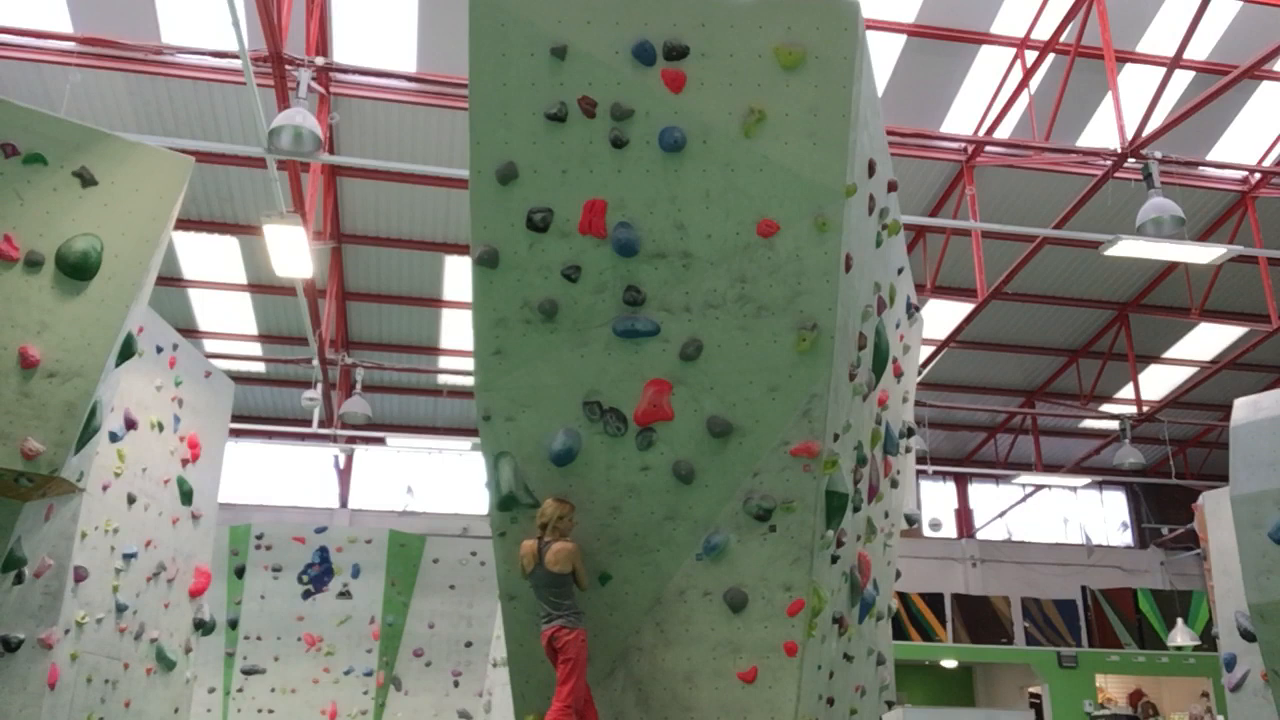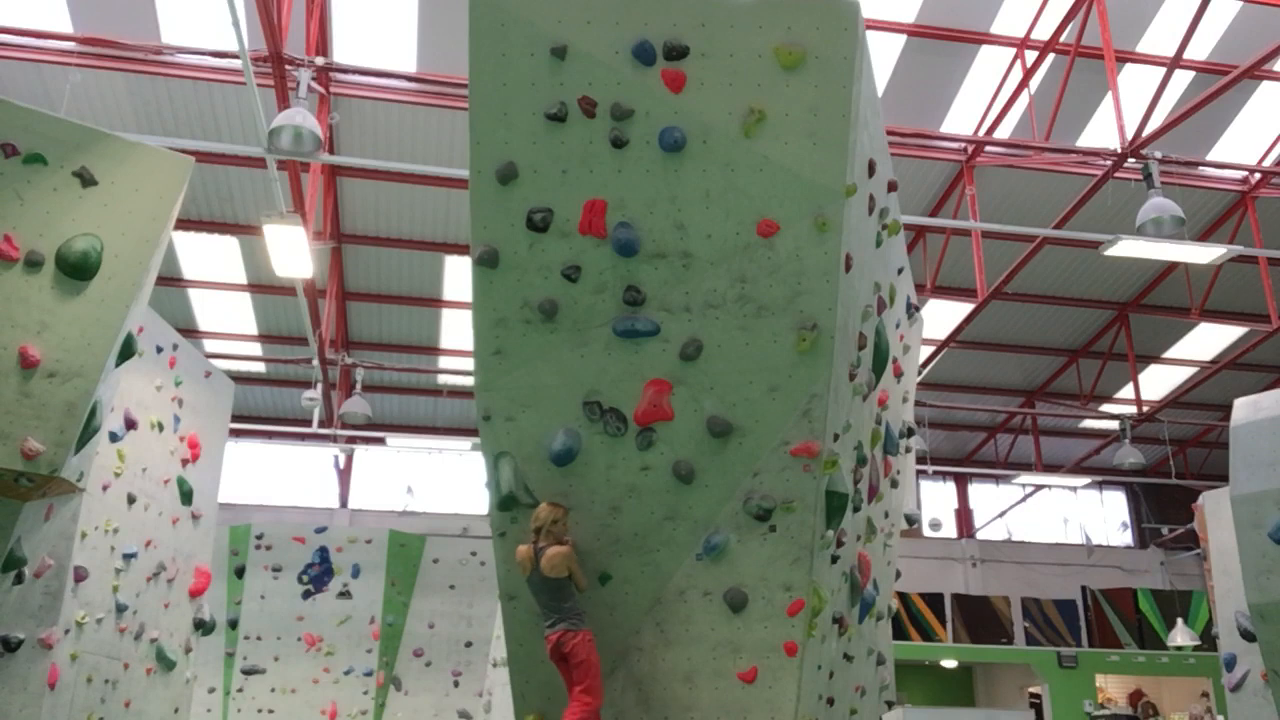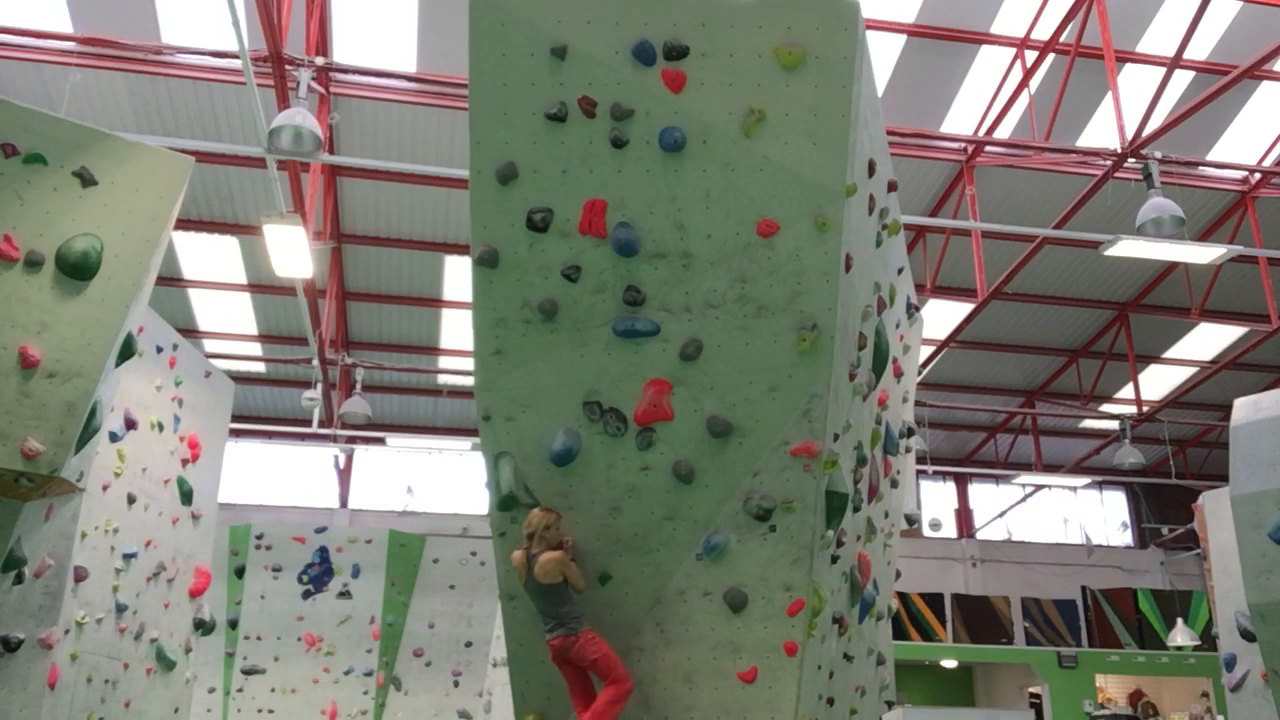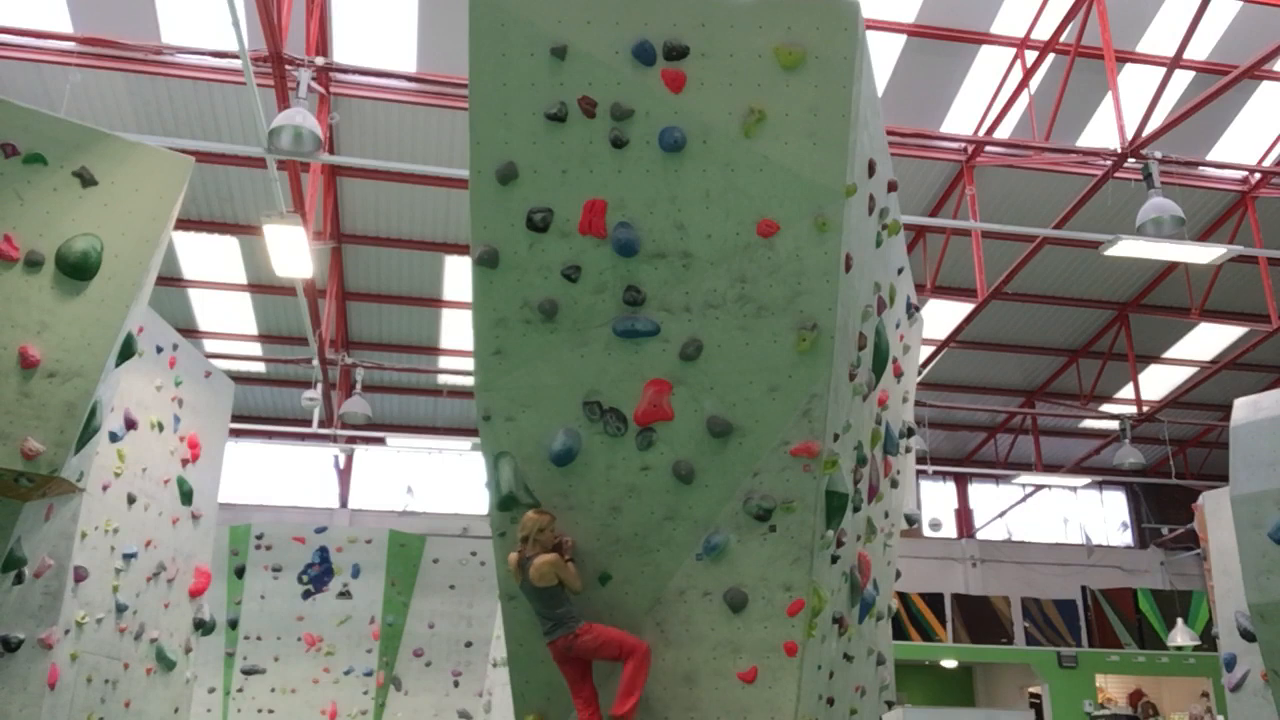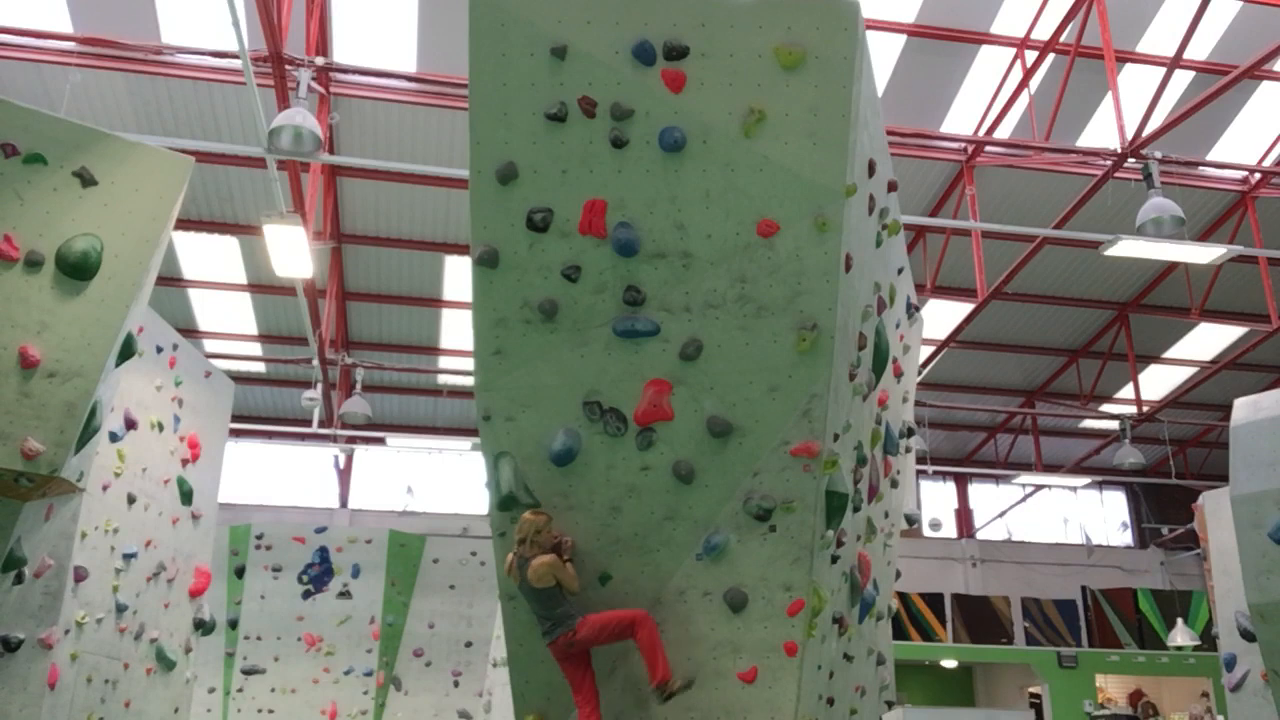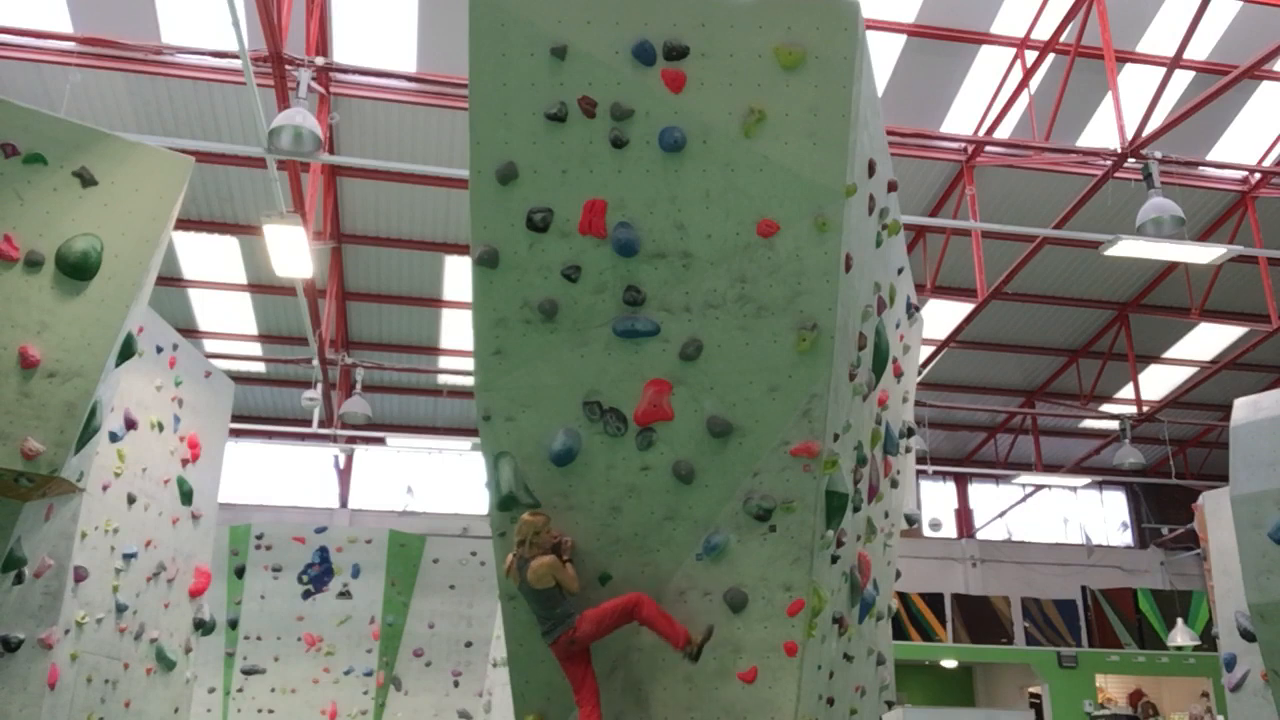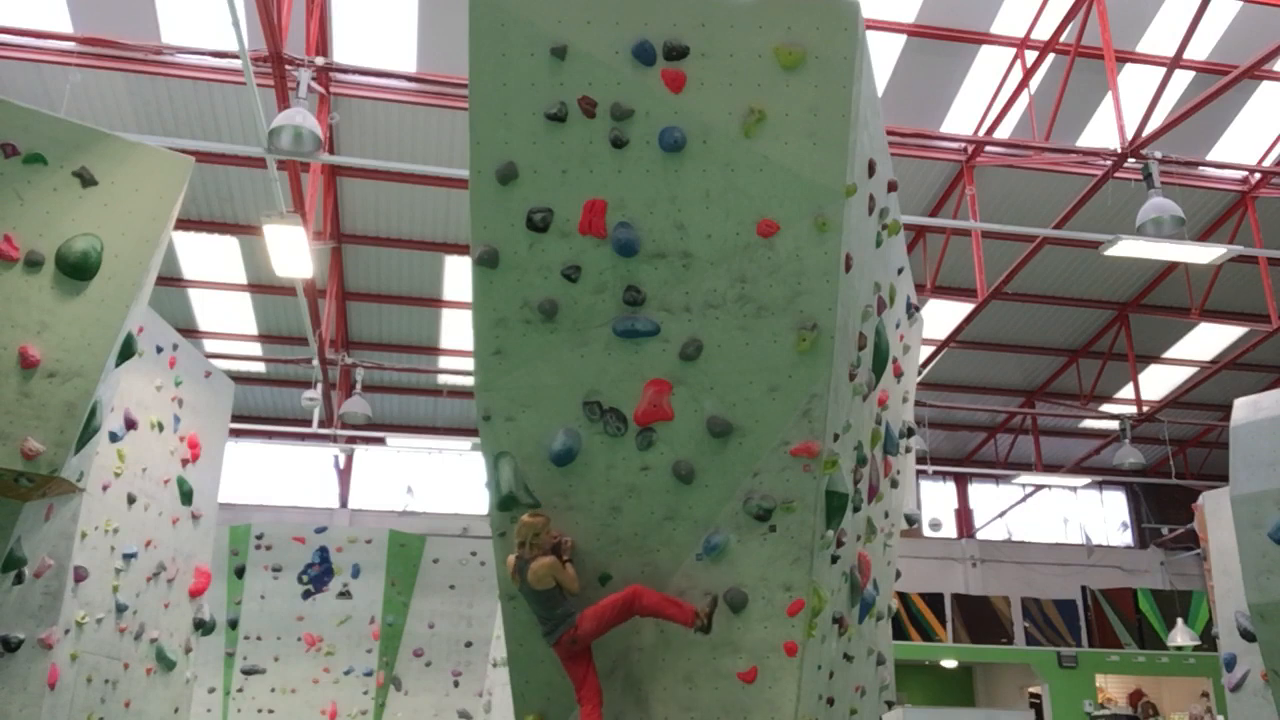
dt=0.1s
person 1, frame 1
left shoulder: (526, 548)
right shoulder: (568, 548)
right elbow: (583, 584)
left hip: (548, 633)
right hip: (569, 630)
left knee: (578, 696)
right knee: (567, 700)
person 1, frame 2
left shoulder: (522, 553)
right shoulder: (563, 552)
right elbow: (582, 586)
left hip: (552, 637)
right hip: (573, 633)
left knee: (580, 699)
right knee: (588, 701)
person 1, frame 3
left shoulder: (516, 559)
right shoulder: (555, 557)
right elbow: (579, 586)
right wrist: (569, 557)
left hip: (555, 641)
right hip: (576, 635)
left knee: (584, 703)
right knee: (620, 685)
person 1, frame 4
left shoulder: (514, 560)
right shoulder: (550, 560)
right elbow: (576, 587)
left wrist: (554, 551)
right wrist: (568, 557)
left hip: (555, 642)
right hip: (575, 635)
left knee: (585, 702)
right knee: (638, 649)
person 1, frame 5
left shoulder: (511, 561)
right shoulder: (547, 562)
right elbow: (574, 588)
left wrist: (551, 549)
right wrist: (566, 557)
left hip: (556, 642)
right hip: (574, 631)
left knee: (586, 701)
right knee: (640, 619)
right ankle: (662, 684)
person 1, frame 6
left shoulder: (512, 561)
right shoulder: (547, 562)
right elbow: (574, 588)
left wrist: (549, 548)
right wrist: (565, 556)
left hip: (557, 642)
right hip: (574, 630)
left knee: (587, 700)
right knee: (638, 602)
right ankle: (687, 646)
person 1, frame 7
left shoulder: (512, 563)
right shoulder: (548, 563)
right elbow: (574, 588)
left wrist: (550, 548)
right wrist: (567, 557)
left hip: (560, 642)
right hip: (576, 630)
left knee: (589, 699)
right knee: (636, 595)
right ankle: (697, 619)
